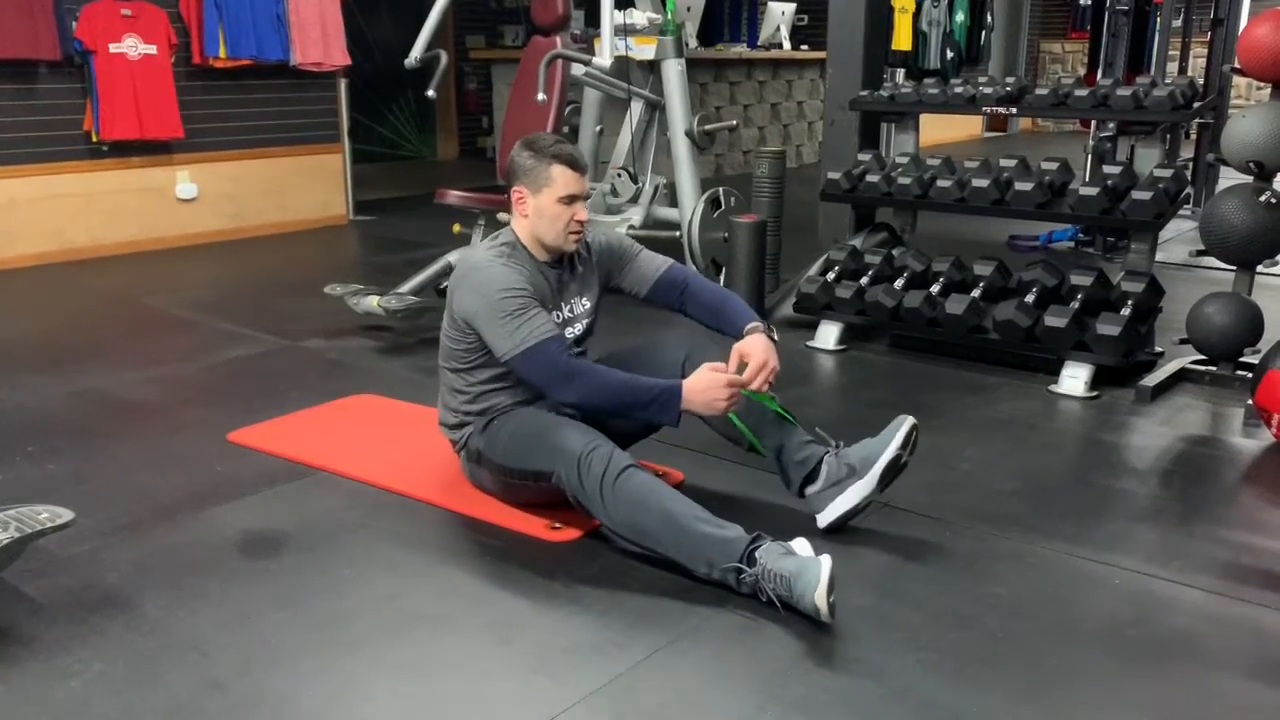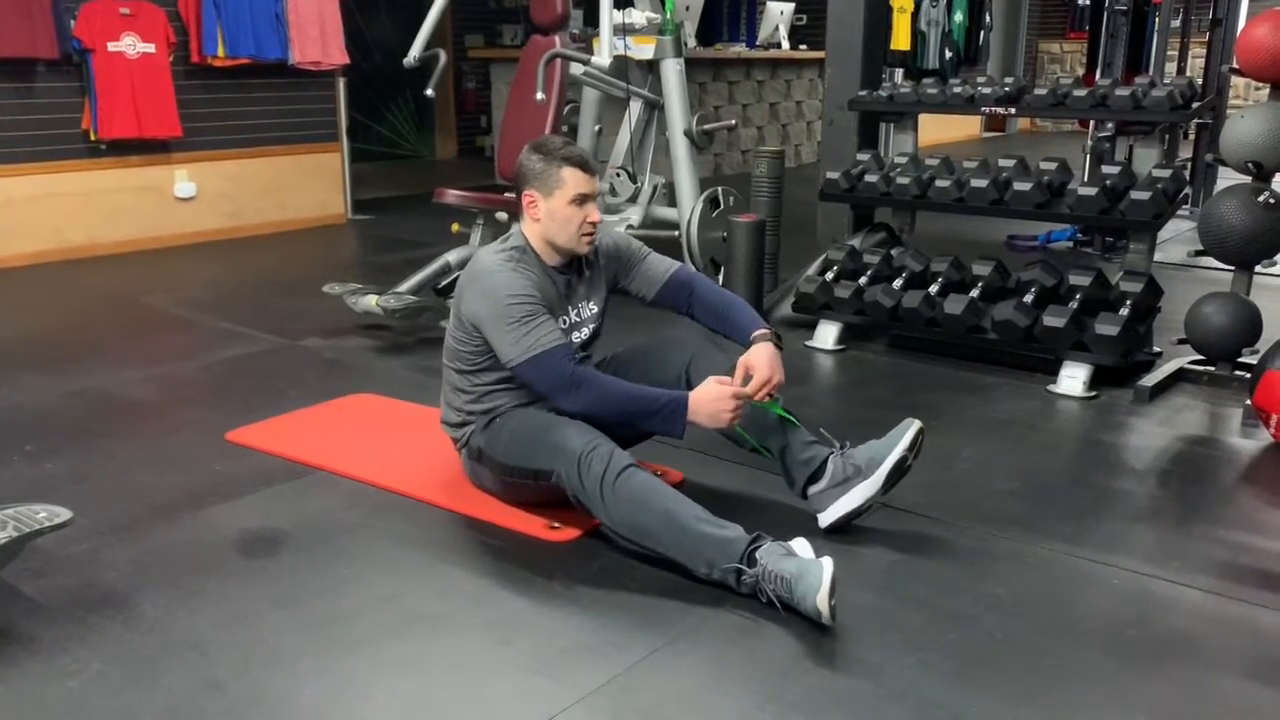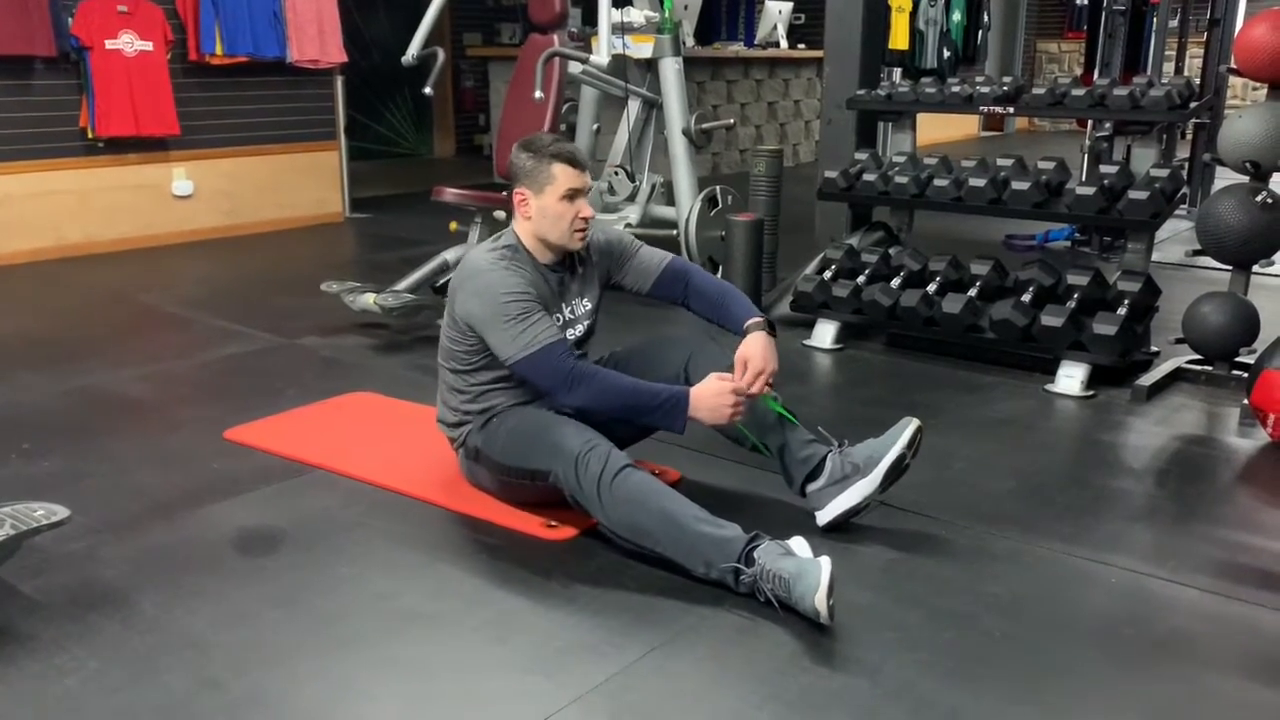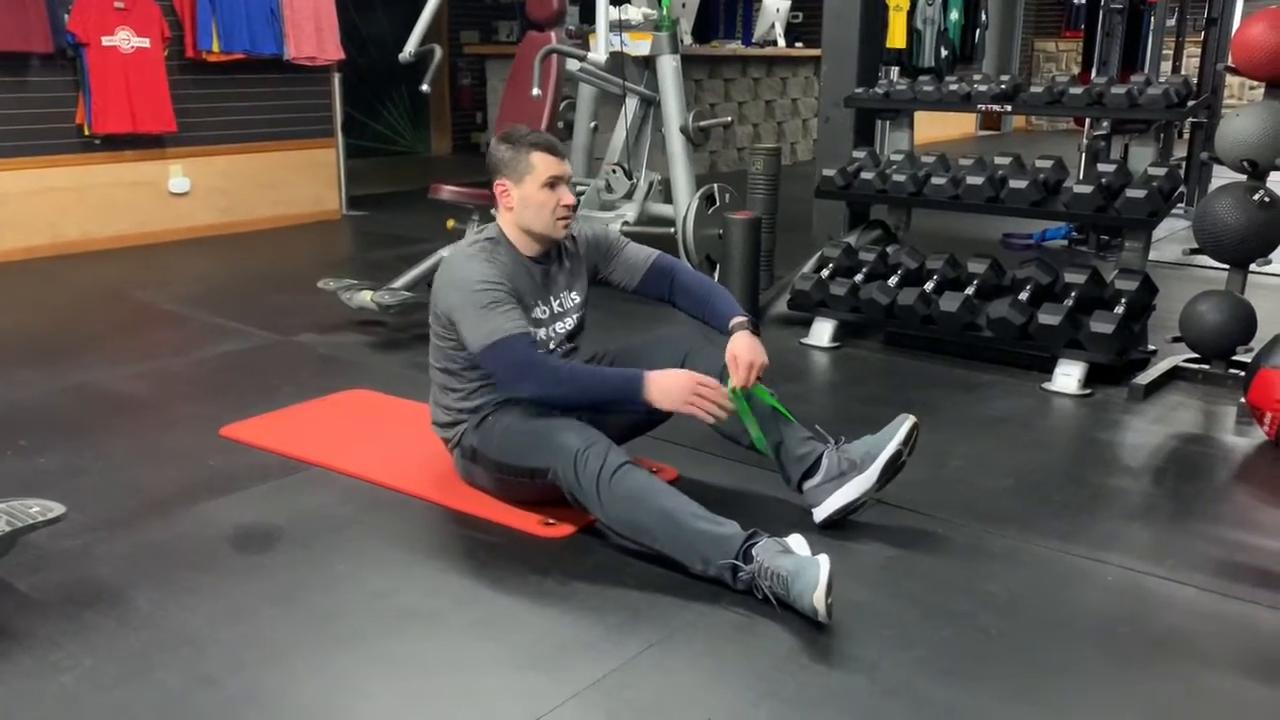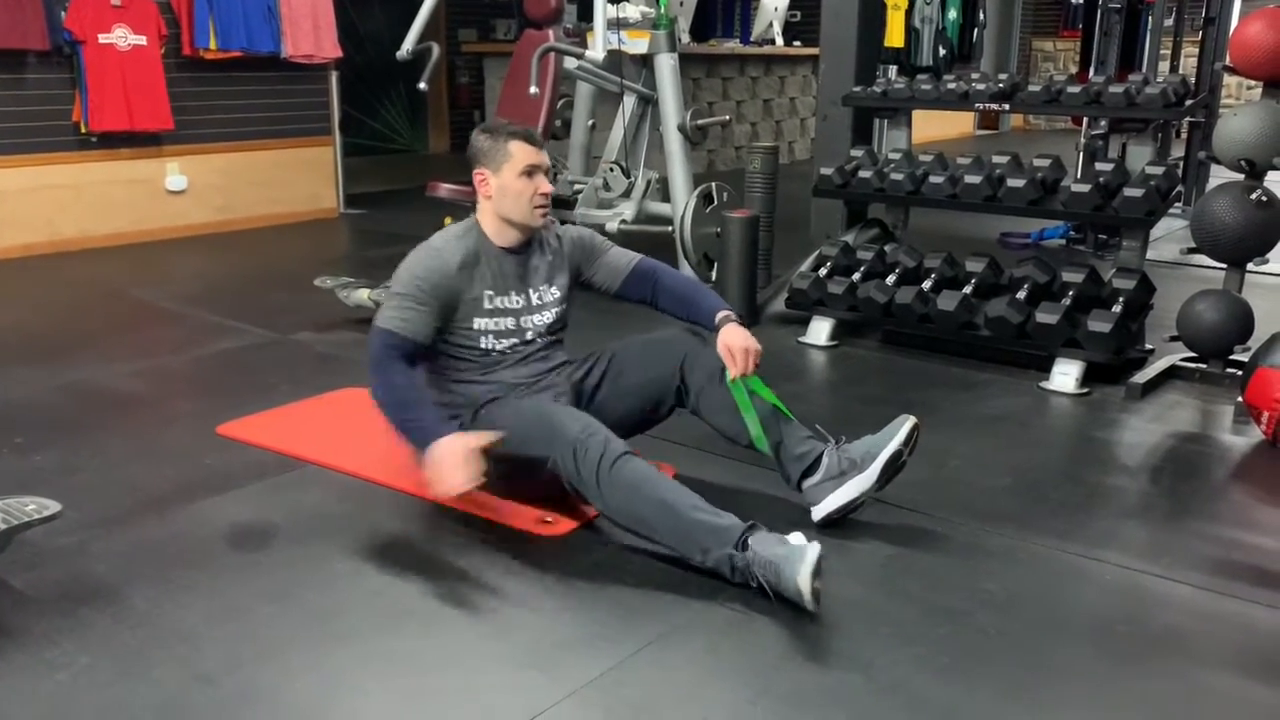
dt=0.2s
person 1, frame 1
left shoulder: (593, 247)
right shoulder: (490, 276)
left elbow: (684, 287)
right elbow: (563, 379)
left wrist: (755, 330)
right wrist: (681, 397)
left hip: (573, 399)
right hip: (499, 429)
left knee: (691, 351)
right knee: (587, 458)
left ankle: (821, 474)
right ankle: (759, 565)
person 1, frame 2
left shoulder: (602, 249)
right shoulder: (499, 280)
left elbow: (692, 289)
right elbow: (569, 387)
left wrist: (761, 338)
right wrist: (686, 408)
left hip: (574, 400)
right hip: (500, 427)
left knee: (695, 355)
right knee: (588, 457)
left ankle: (824, 475)
right ankle: (759, 565)
person 1, frame 3
left shoulder: (594, 247)
right shoulder: (491, 279)
left elbow: (687, 281)
right elbow: (568, 382)
left wrist: (755, 329)
right wrist: (687, 403)
left hip: (573, 401)
right hip: (497, 428)
left knee: (696, 352)
right knee: (587, 458)
left ankle: (823, 473)
right ankle: (759, 566)
person 1, frame 4
left shoulder: (580, 244)
right shoulder: (474, 273)
left elbow: (671, 277)
right elbow: (516, 376)
left wrist: (738, 327)
right wrist: (646, 388)
left hip: (571, 396)
right hip: (492, 429)
left knee: (693, 346)
right knee: (585, 454)
left ankle: (819, 470)
right ankle: (757, 562)
person 1, frame 5
left shoulder: (565, 242)
right shoulder: (436, 267)
left elbow: (654, 281)
right elbow: (389, 366)
left wrist: (724, 322)
right wrist: (439, 440)
left hip: (564, 388)
right hip: (486, 424)
left knee: (685, 350)
right knee: (578, 440)
left ankle: (818, 471)
right ankle: (751, 557)
